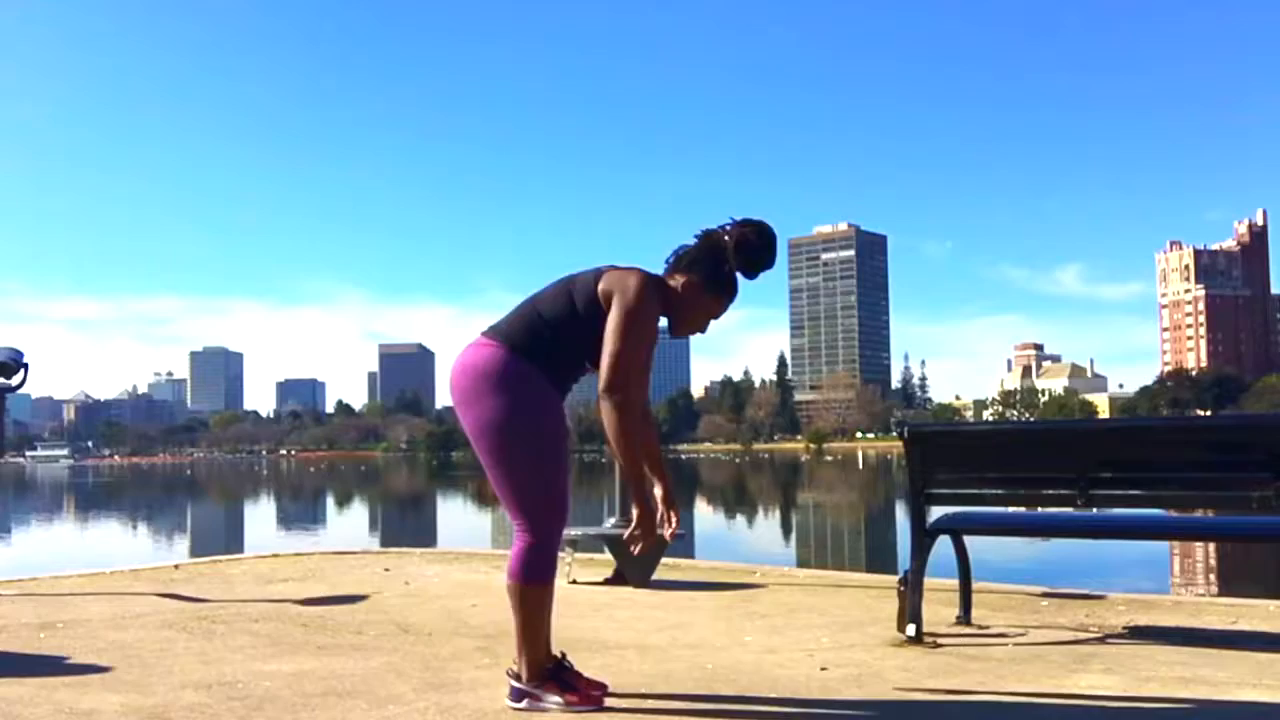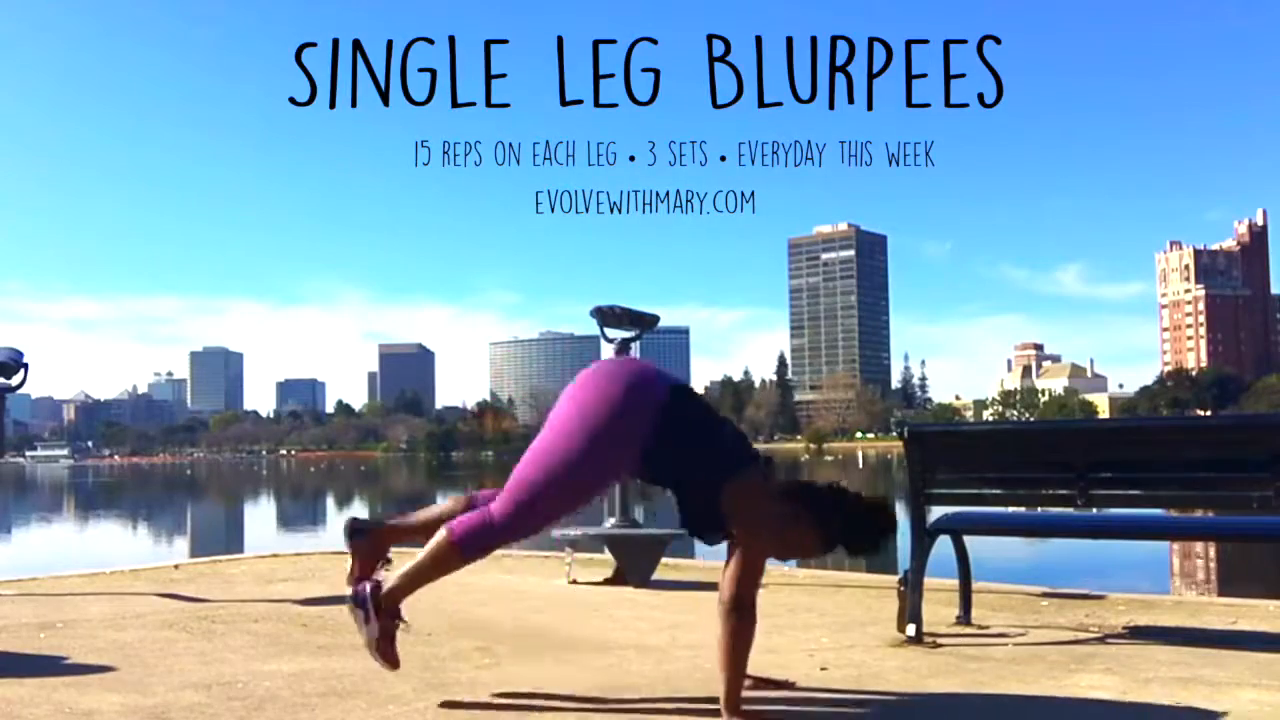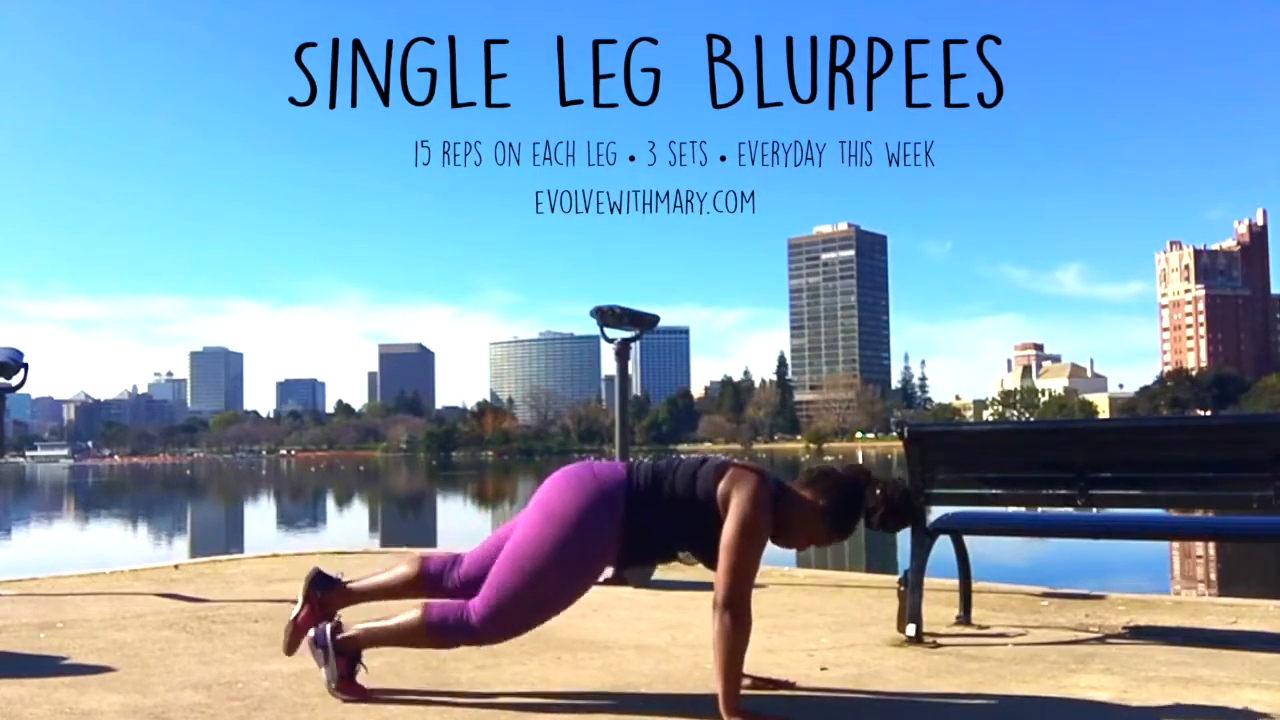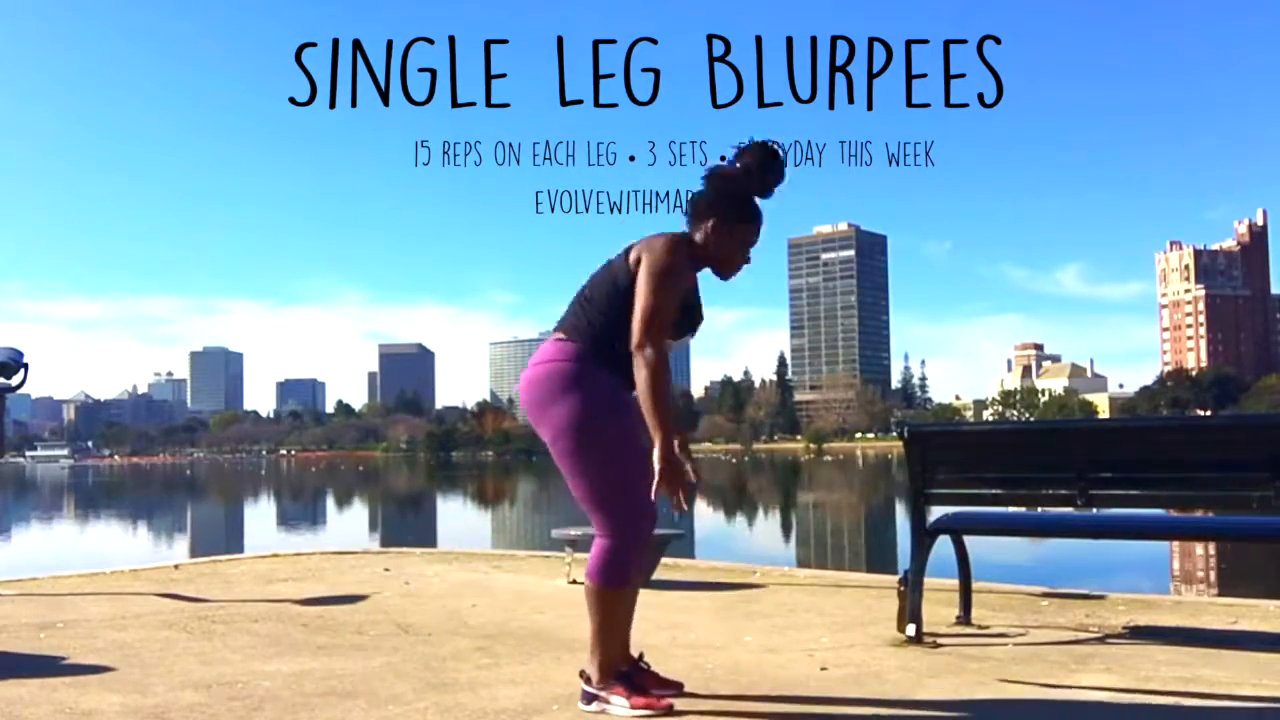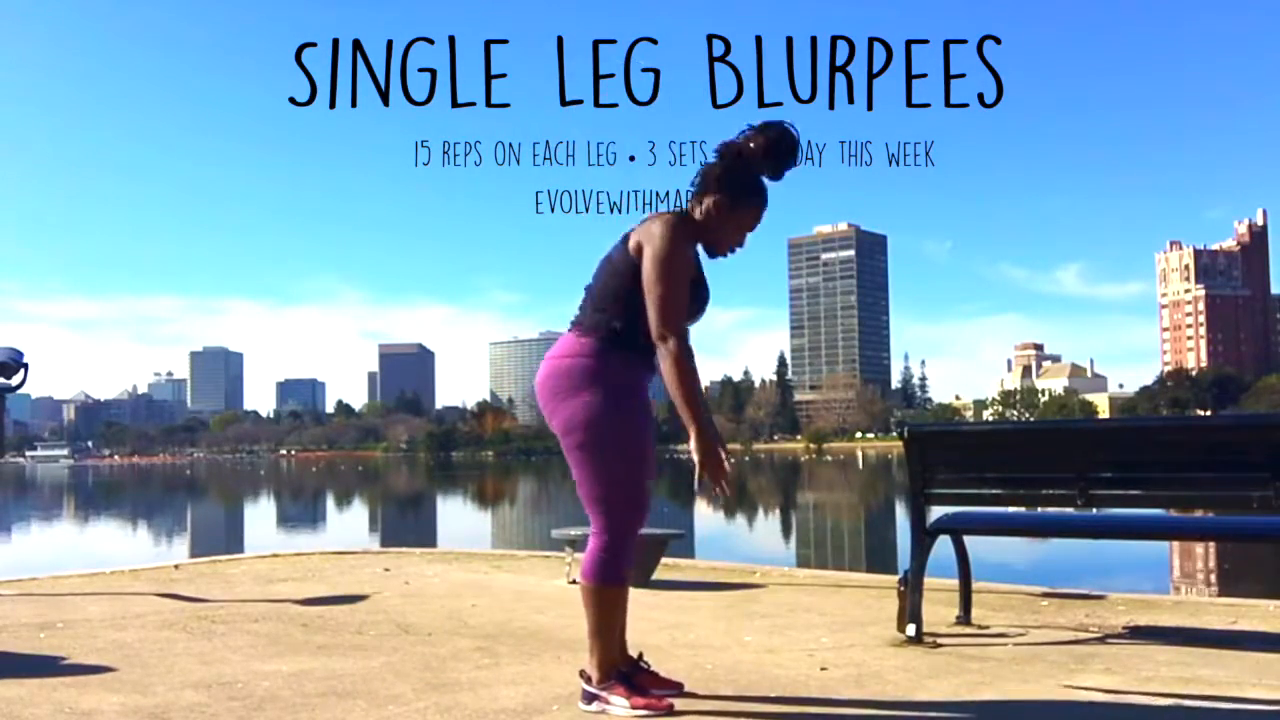
dt=1s
person 1, frame 1
left shoulder: (644, 308)
right shoulder: (640, 294)
left elbow: (633, 407)
right elbow: (612, 393)
left wrist: (657, 483)
right wrist: (639, 491)
left hip: (522, 382)
right hip: (496, 376)
left knee: (546, 522)
right knee: (539, 526)
left ankle: (542, 663)
right ankle: (528, 679)
person 1, frame 2
left shoulder: (757, 501)
right shoulder: (762, 509)
left elbow: (735, 597)
right elbow: (735, 605)
left wrist: (739, 673)
left hip: (629, 394)
right hip: (622, 404)
left knee: (506, 506)
right knee: (511, 514)
left ankle: (379, 533)
right ankle: (384, 595)
person 1, frame 3
left shoulder: (757, 499)
right shoulder: (757, 501)
left elbow: (730, 602)
right elbow: (730, 606)
left hip: (584, 498)
right hip: (588, 512)
left knee: (459, 575)
right knee: (483, 618)
left ankle: (329, 592)
right ankle: (341, 639)
person 1, frame 4
left shoulder: (677, 269)
right shoulder: (669, 258)
left elbow: (651, 353)
right elbow: (645, 350)
left wrist: (672, 438)
right wrist: (665, 443)
left hip: (591, 382)
right hip: (566, 377)
left knee: (635, 530)
right knee: (623, 532)
left ankle: (618, 663)
person 1, frame 5
left shoulder: (680, 247)
right shoulder: (669, 237)
left elbow: (672, 346)
right elbow: (668, 344)
left wrist: (700, 426)
right wrist: (699, 436)
left hip: (603, 377)
right hip: (588, 376)
left knee: (620, 522)
right knee: (615, 527)
left ankle: (618, 665)
